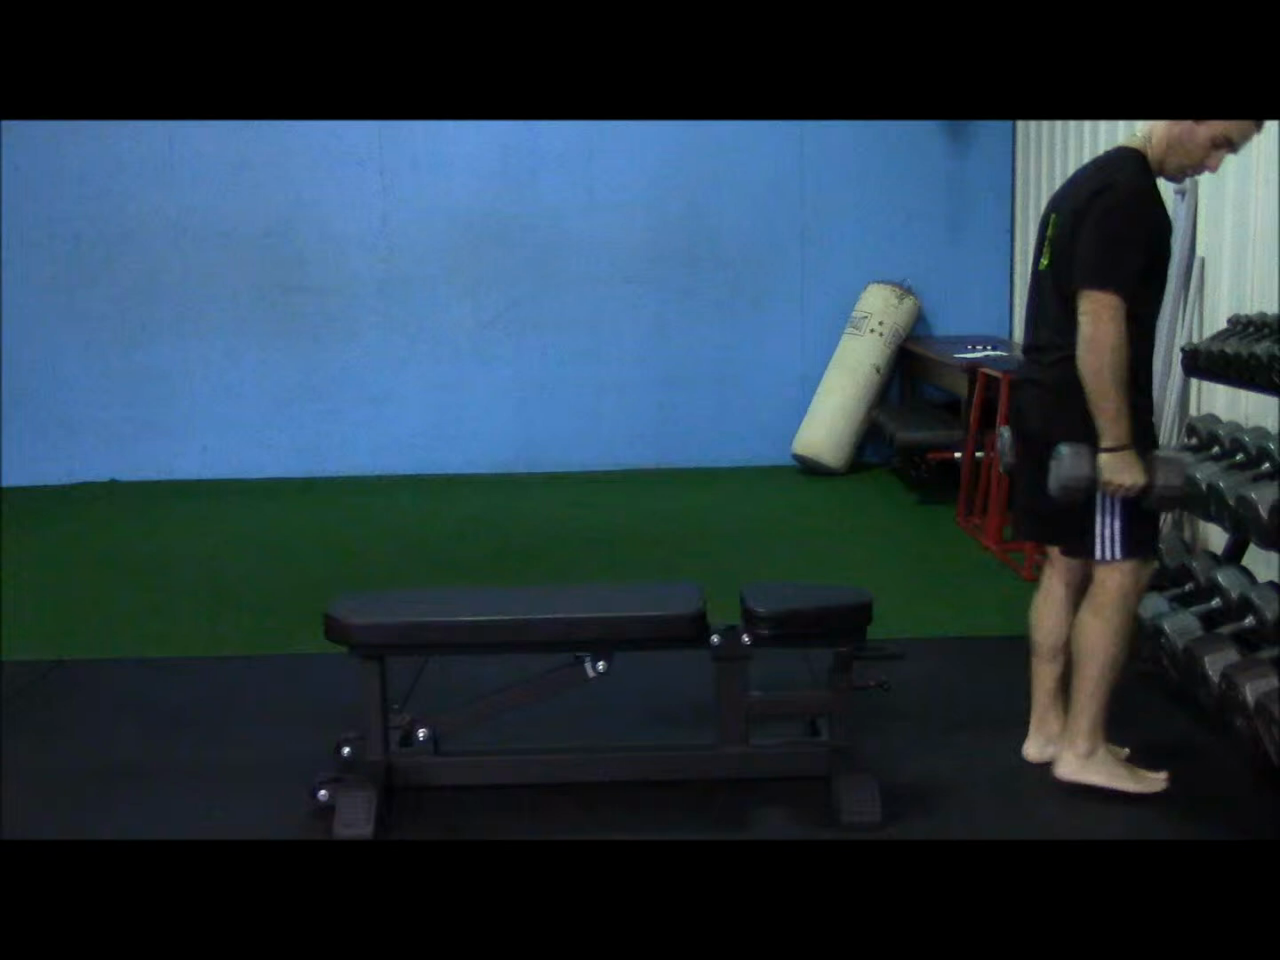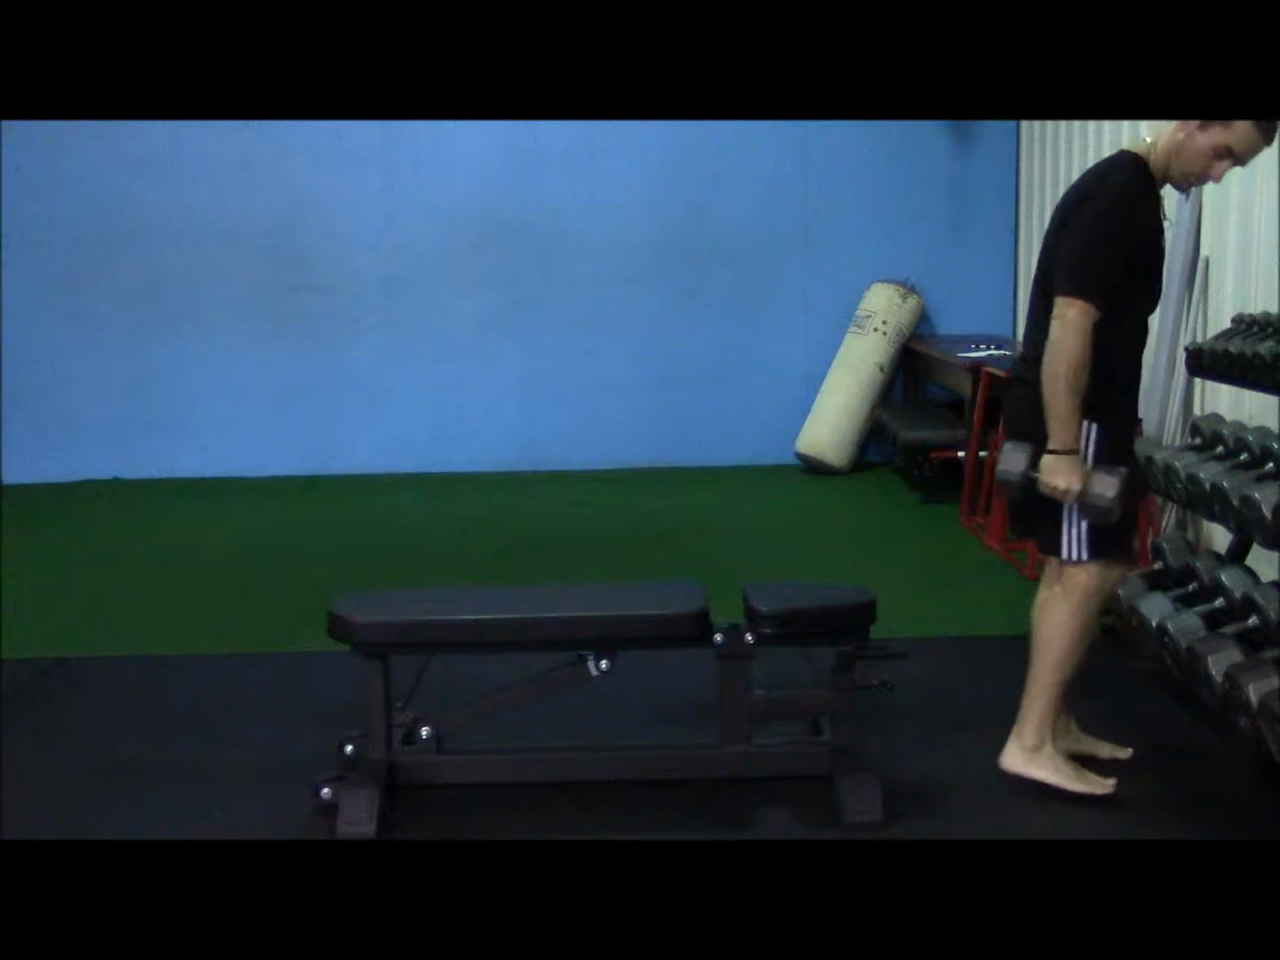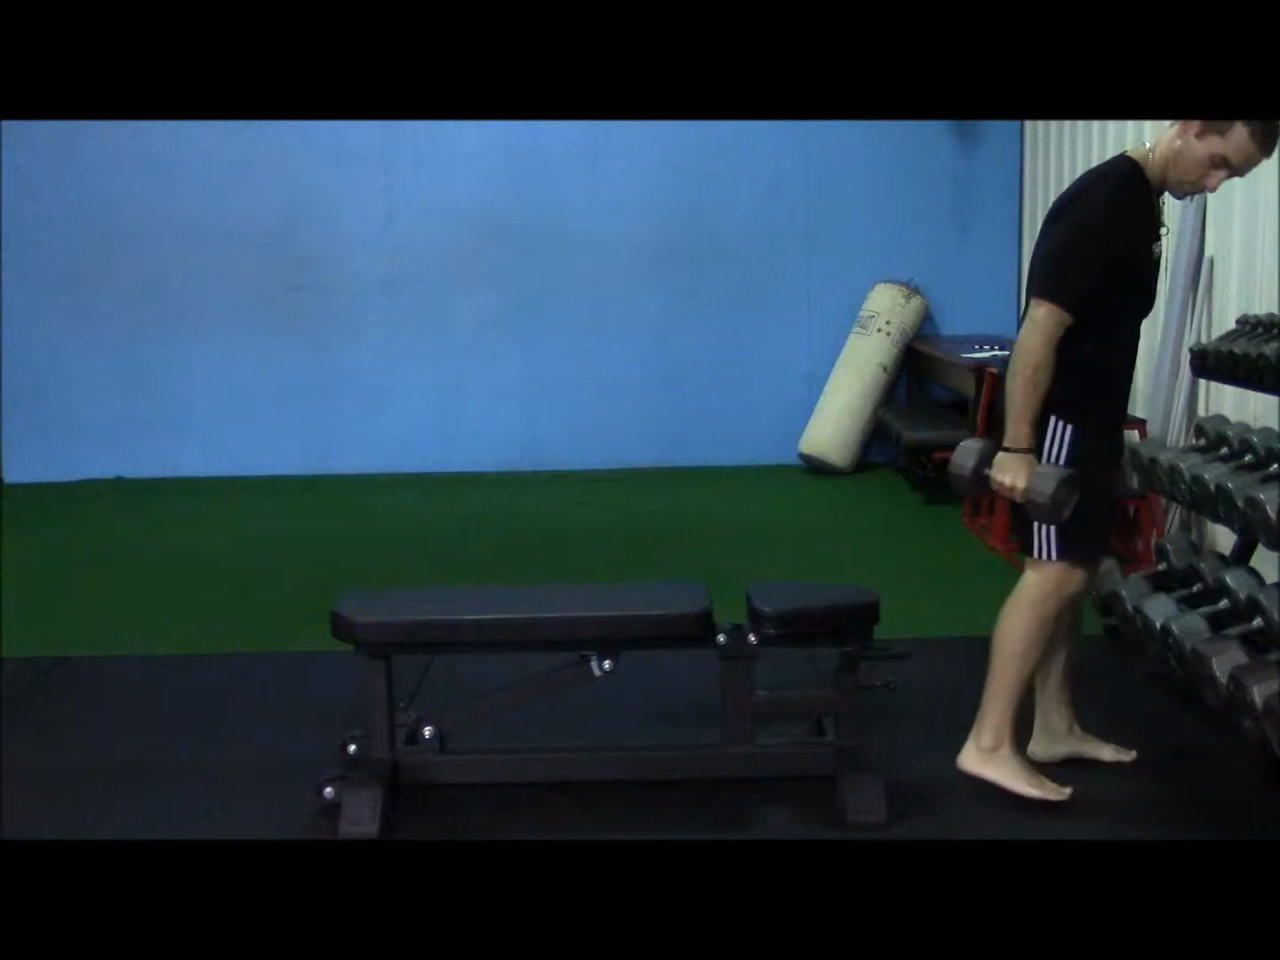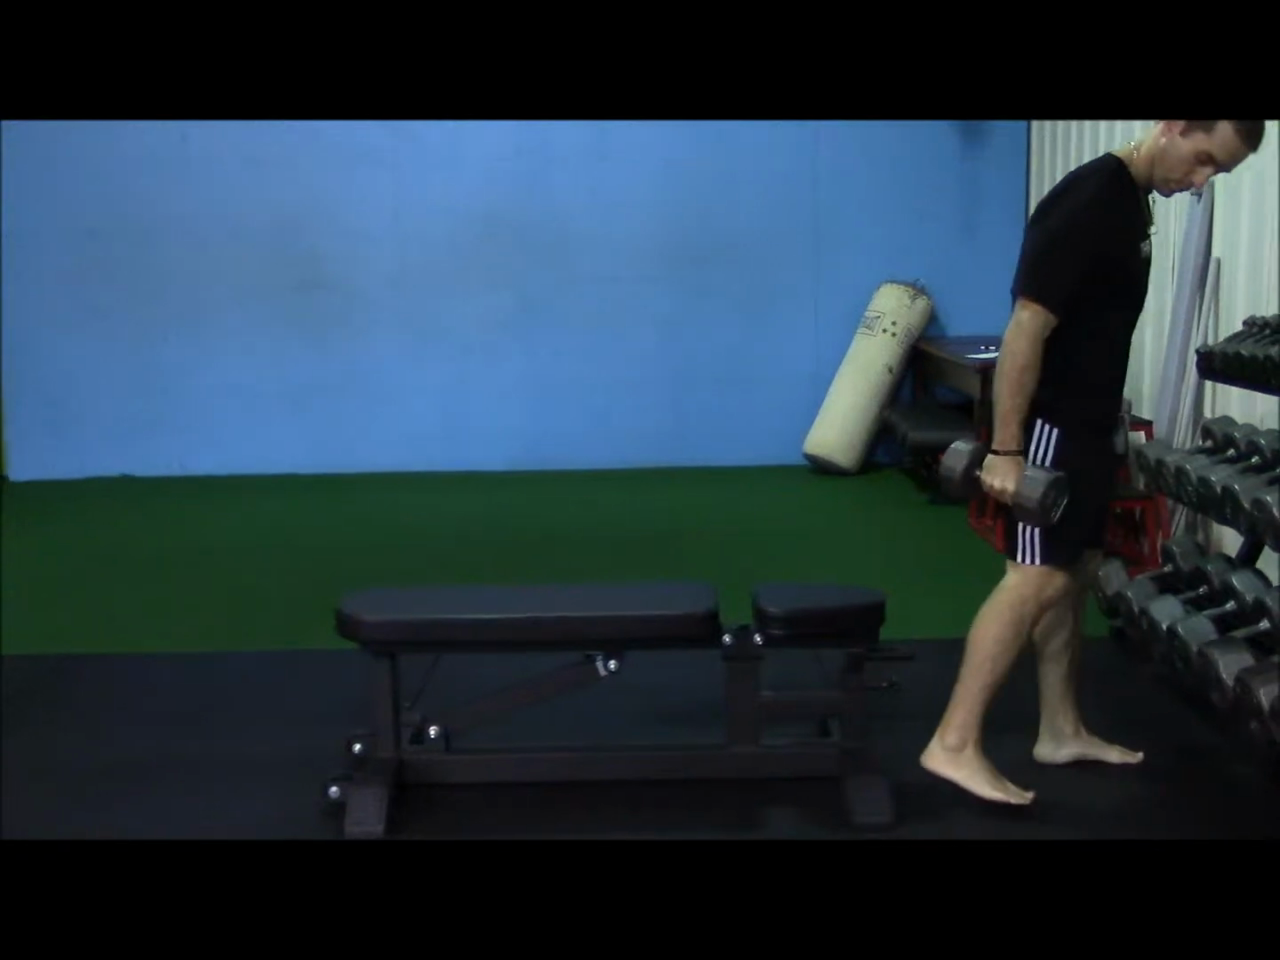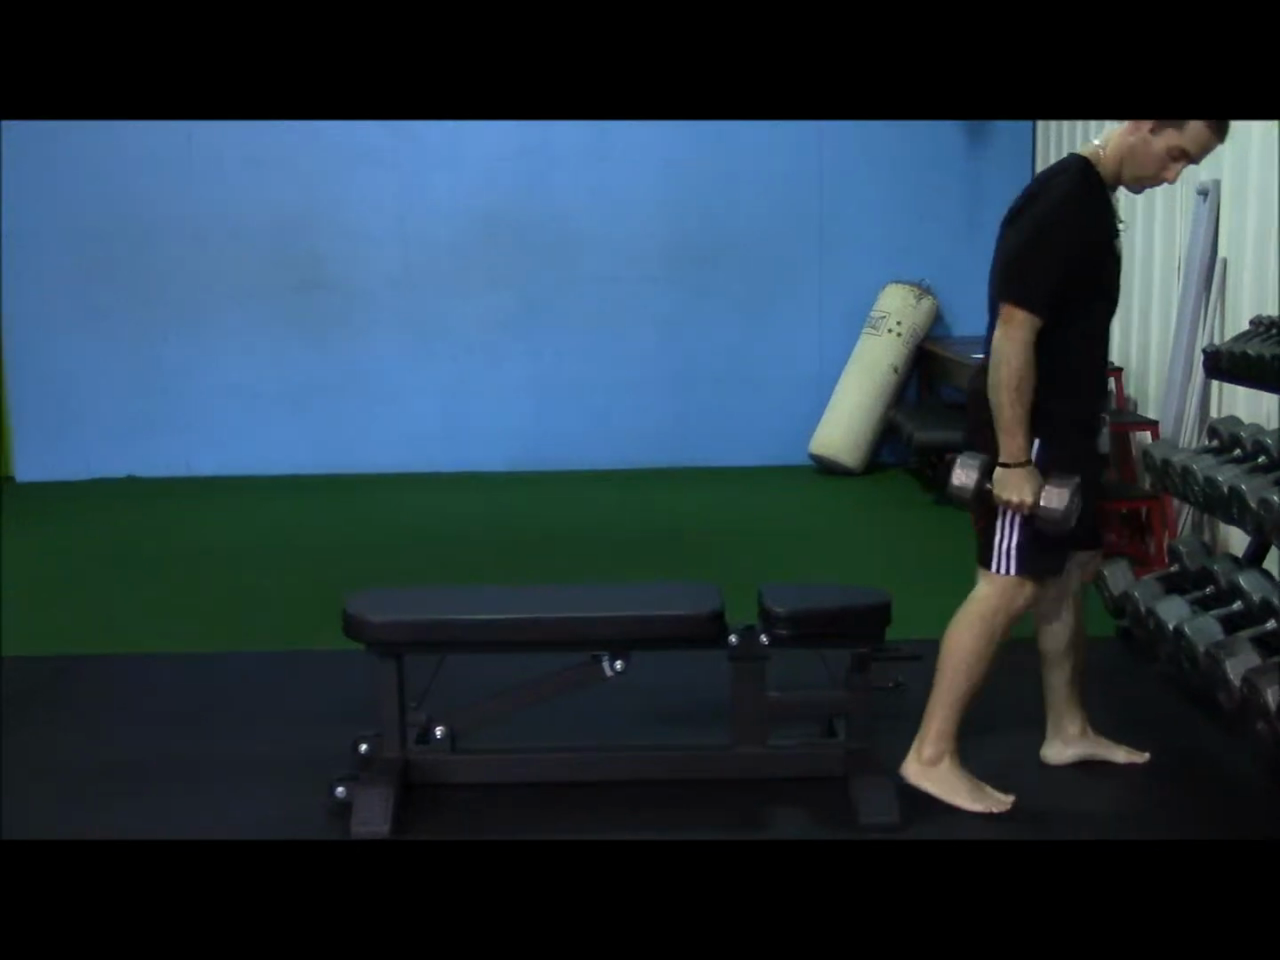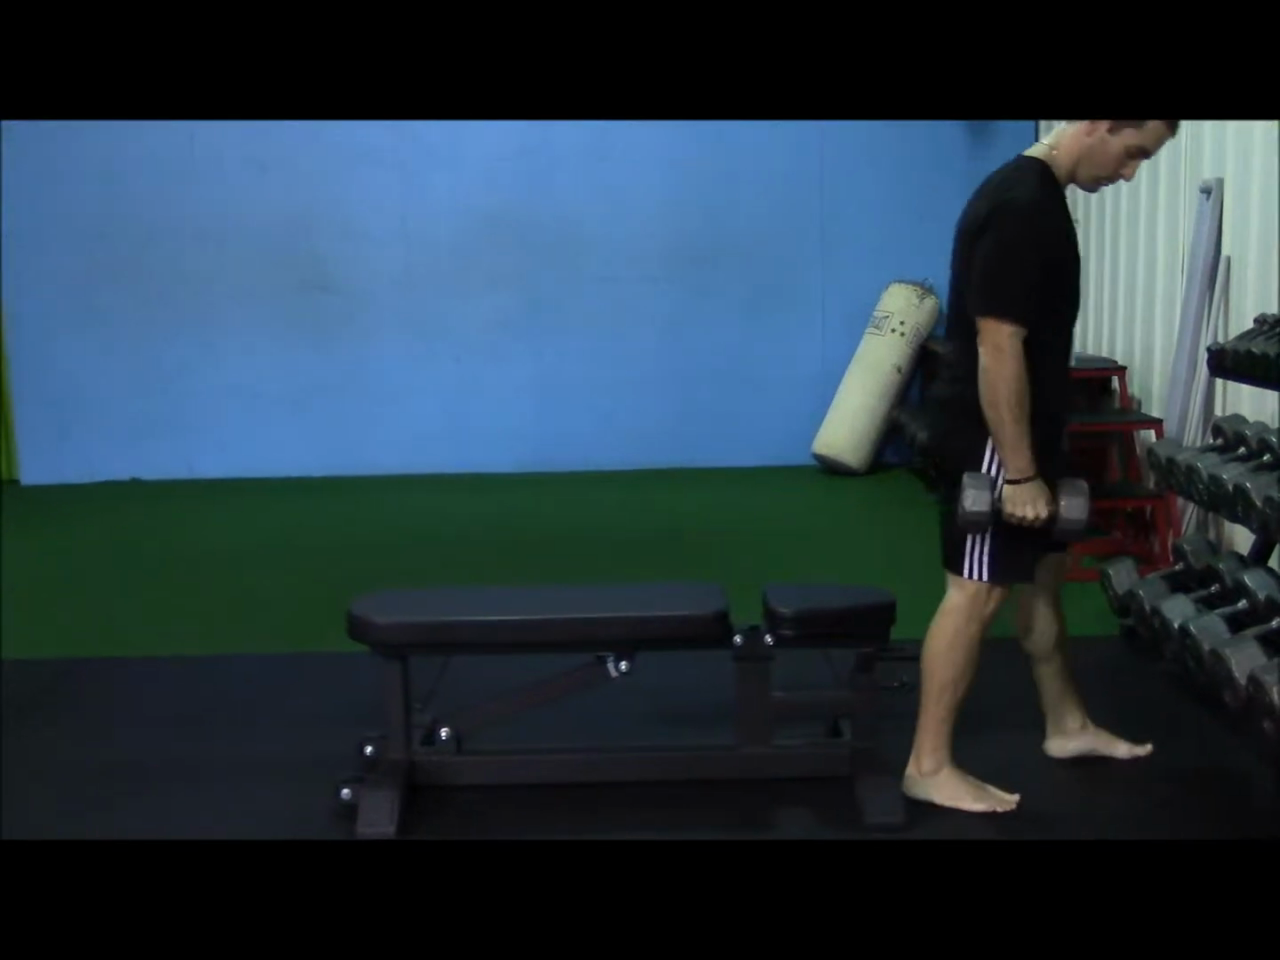
dt=0.2s
person 1, frame 1
left shoulder: (1095, 179)
right shoulder: (1130, 193)
right elbow: (1101, 323)
right wrist: (1117, 446)
left hip: (1043, 401)
right hip: (1082, 414)
left knee: (1067, 567)
right knee: (1121, 570)
left ankle: (1048, 729)
right ankle: (1083, 748)
person 1, frame 2
left shoulder: (1126, 188)
right shoulder: (1119, 198)
right elbow: (1070, 326)
right wrist: (1061, 449)
left hip: (1069, 411)
right hip: (1075, 416)
left knee: (1071, 569)
right knee: (1091, 572)
left ankle: (1054, 723)
right ankle: (1030, 742)
person 1, frame 3
left shoulder: (1142, 201)
right shoulder: (1104, 201)
right elbow: (1041, 326)
right wrist: (1016, 446)
left hip: (1091, 417)
right hip: (1062, 420)
left knee: (1073, 572)
right knee: (1054, 574)
left ankle: (1053, 726)
right ankle: (988, 743)
person 1, frame 4
left shoulder: (1132, 201)
right shoulder: (1089, 201)
right elbow: (1027, 329)
right wrist: (1005, 449)
left hip: (1085, 422)
right hip: (1049, 424)
left knee: (1073, 574)
right knee: (1037, 578)
left ankle: (1060, 729)
right ankle: (952, 743)
person 1, frame 5
left shoulder: (1093, 198)
right shoulder: (1060, 203)
right elbow: (1013, 337)
right wrist: (1014, 458)
left hip: (1068, 426)
right hip: (1032, 431)
left knee: (1071, 576)
right knee: (1010, 587)
left ankle: (1067, 731)
right ankle: (928, 756)
person 1, frame 6
left shoulder: (1022, 189)
right shoulder: (1026, 209)
right elbow: (999, 351)
right wrist: (1021, 473)
left hip: (1008, 426)
right hip: (988, 433)
left knee: (1044, 573)
right knee: (979, 590)
left ankle: (1066, 724)
right ankle: (928, 765)
